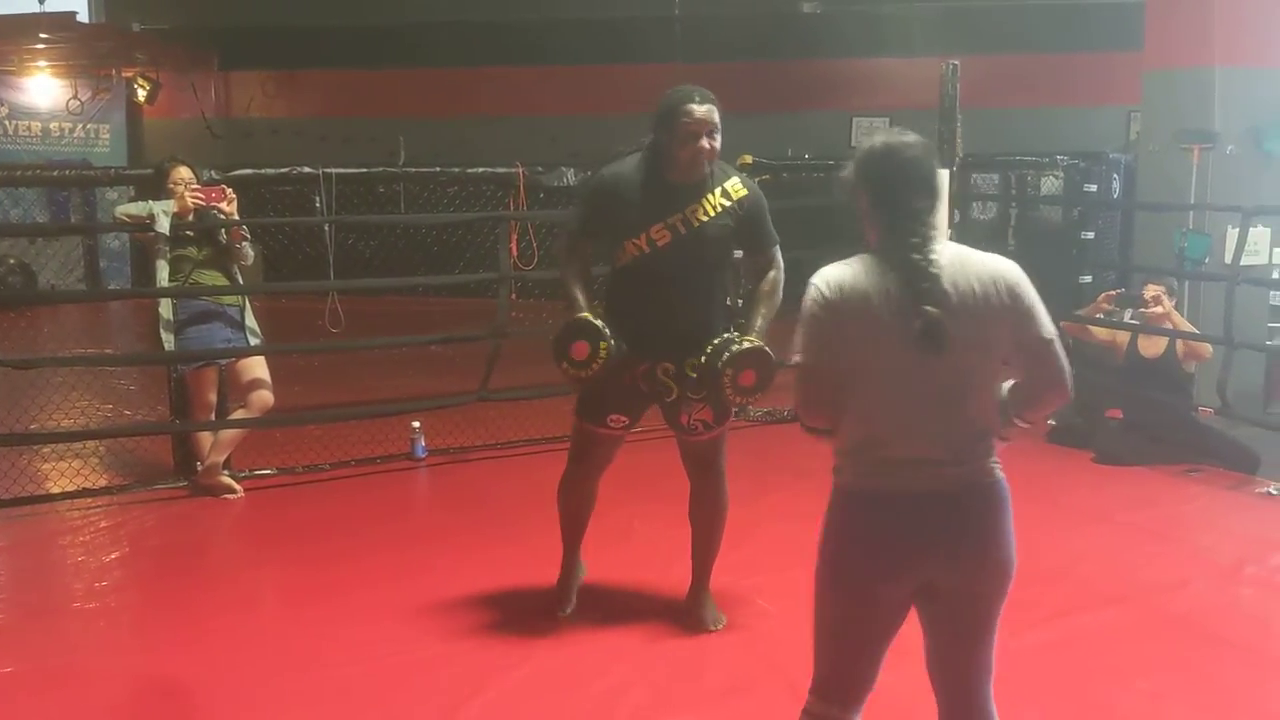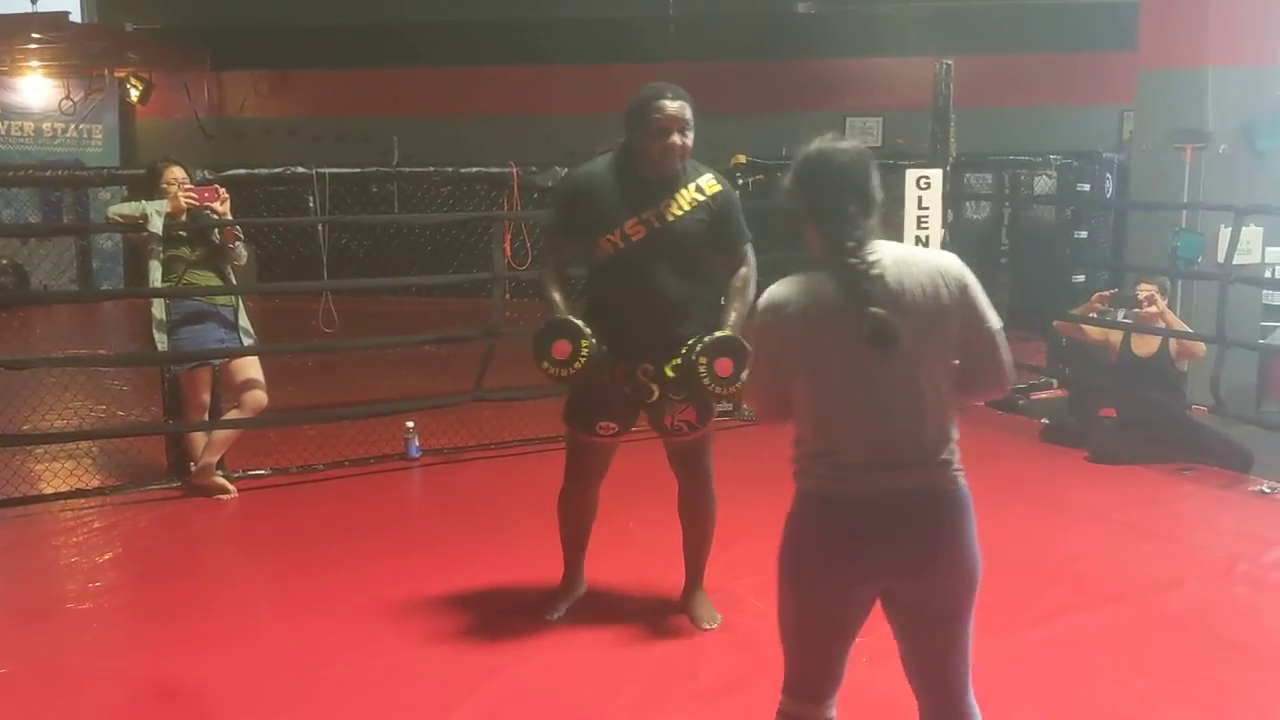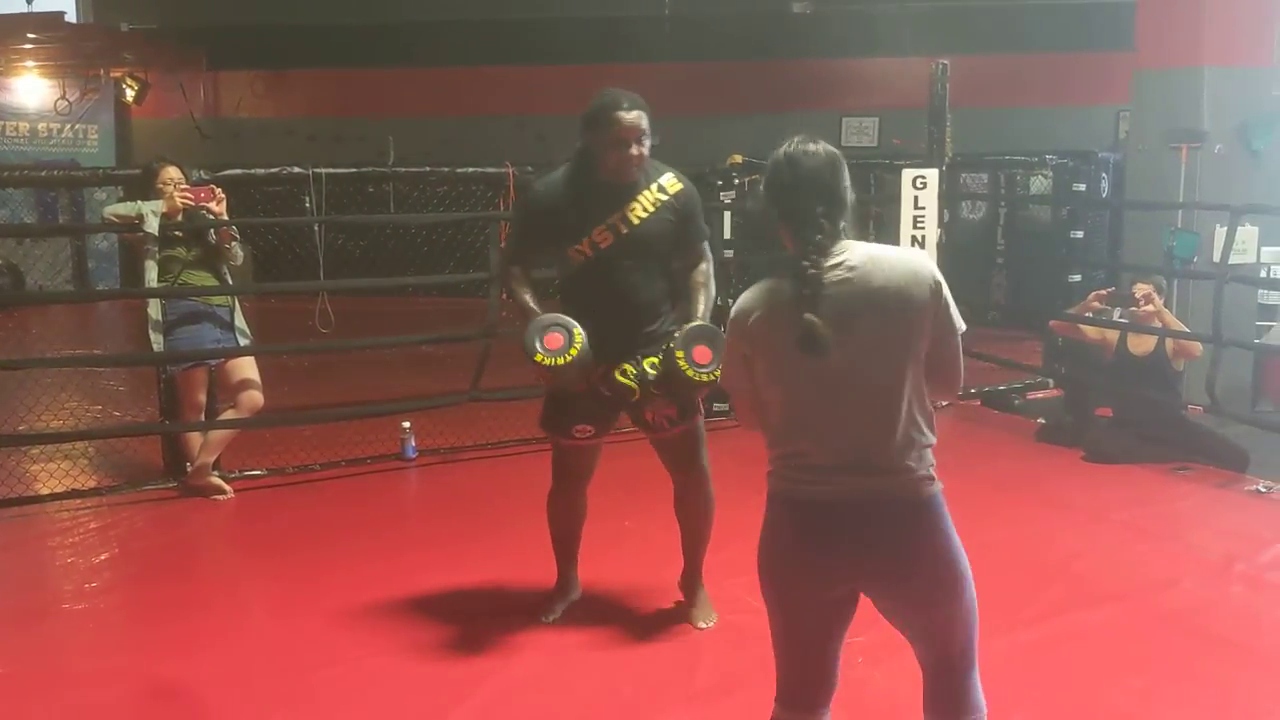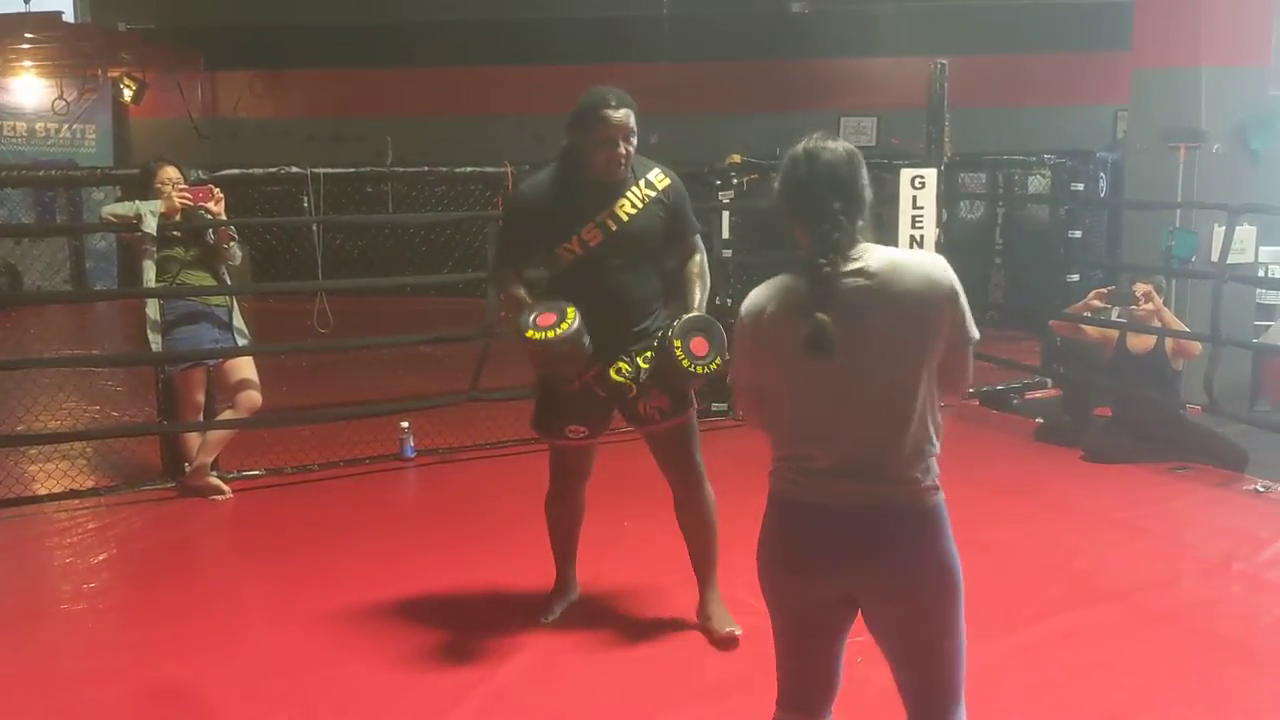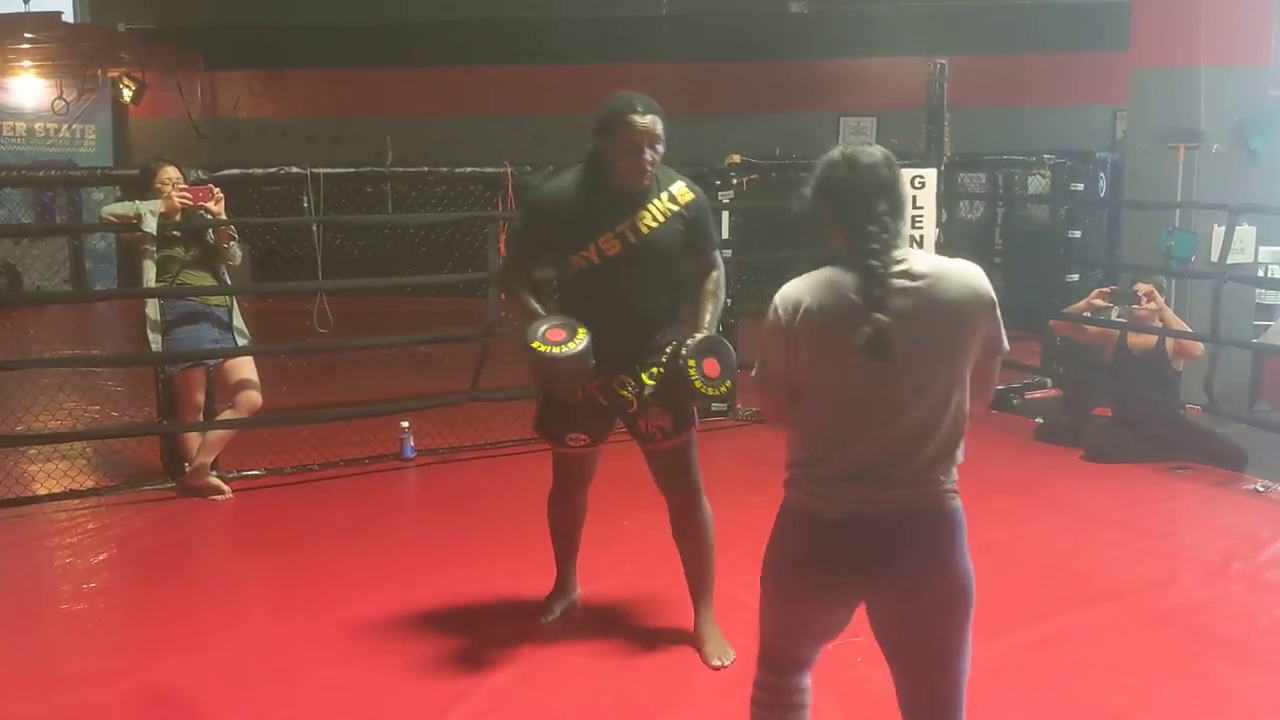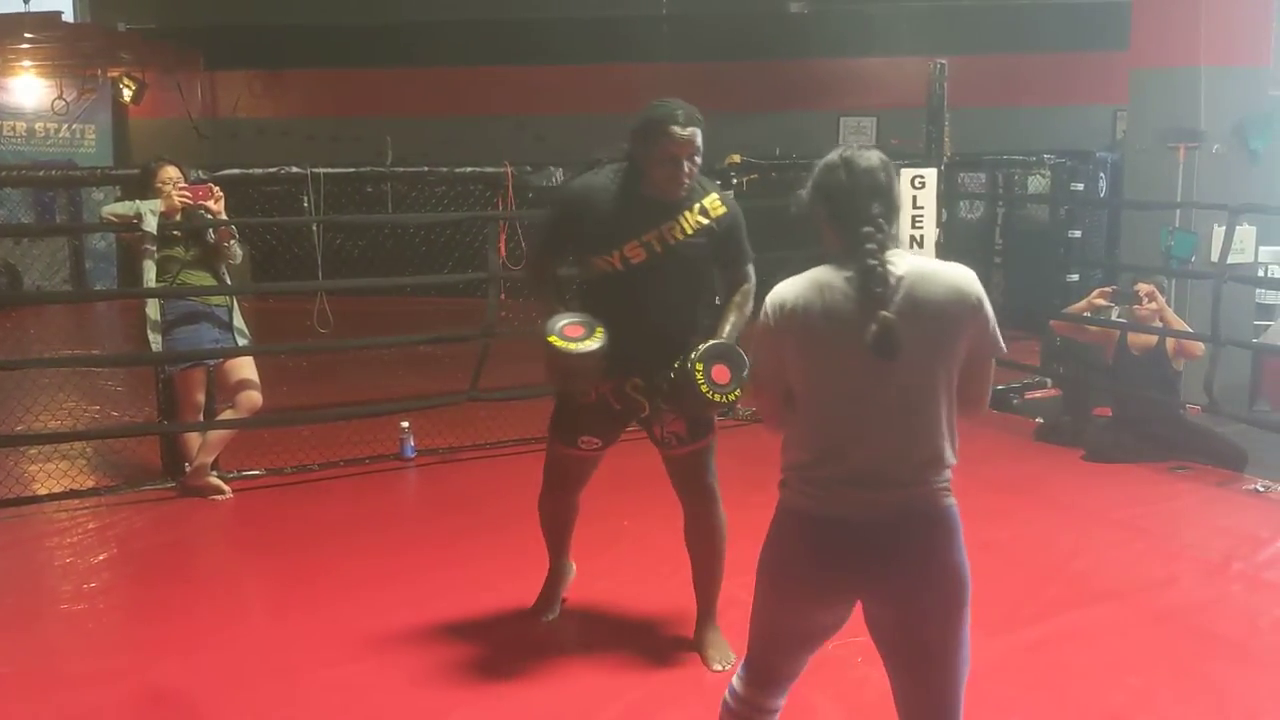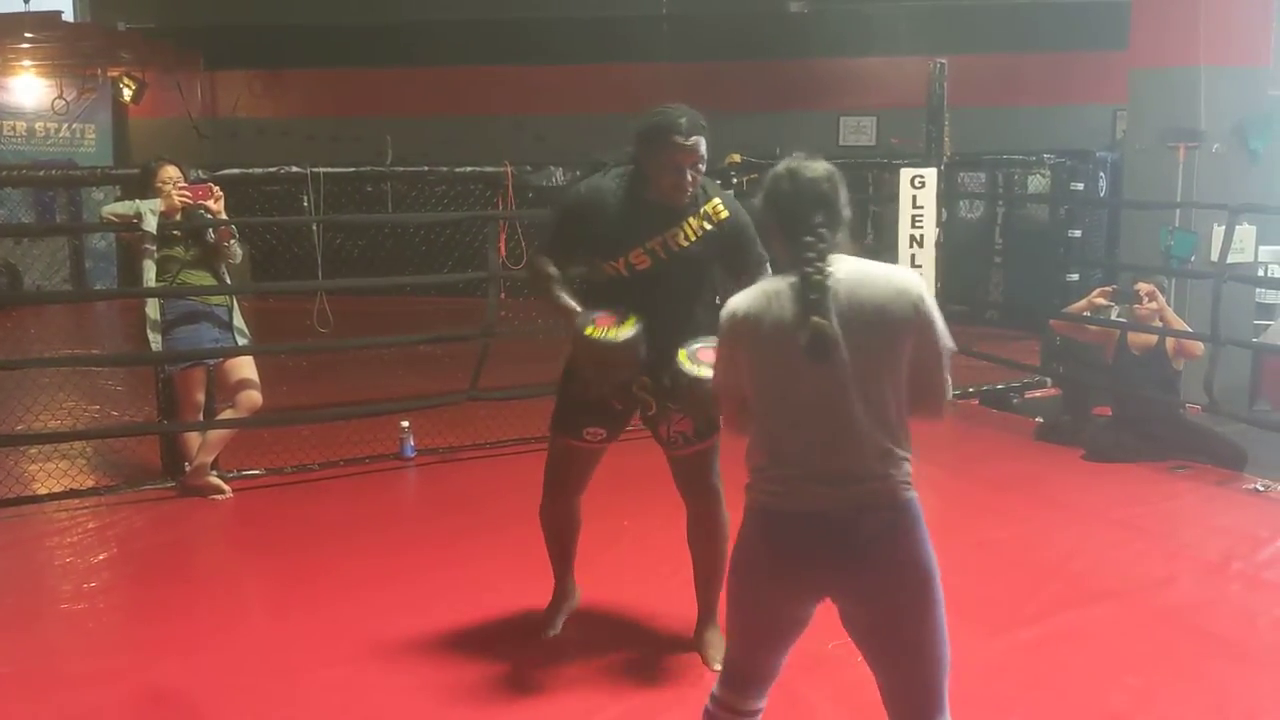
dt=0.2s
person 1, frame 1
left shoulder: (835, 288)
right shoulder: (999, 277)
left elbow: (815, 410)
right elbow: (1052, 387)
left hip: (871, 517)
right hip: (972, 514)
person 1, frame 2
left shoulder: (782, 304)
right shoulder: (945, 273)
left elbow: (769, 408)
right elbow: (993, 377)
left hip: (830, 522)
right hip: (934, 515)
person 1, frame 3
left shoulder: (752, 311)
right shoulder: (917, 273)
left elbow: (752, 415)
right elbow: (947, 382)
left hip: (802, 525)
right hip: (906, 517)
right knee: (953, 669)
person 1, frame 4
left shoulder: (762, 307)
right shoulder: (932, 277)
left elbow: (757, 412)
right elbow: (954, 385)
left hip: (800, 527)
right hip: (907, 525)
person 1, frame 5
left shoulder: (796, 302)
right shoulder: (970, 287)
left elbow: (777, 409)
right elbow: (978, 395)
left hip: (817, 532)
right hip: (924, 533)
left knee: (781, 666)
person 1, frame 6
left shoulder: (787, 302)
right shoulder: (960, 290)
left elbow: (773, 410)
right elbow: (974, 400)
left hip: (812, 531)
right hip: (920, 533)
left knee: (766, 672)
person 1, frame 7
left shoulder: (742, 312)
right shoulder: (905, 290)
left elbow: (736, 418)
right elbow: (933, 403)
left hip: (779, 530)
right hip: (882, 527)
person 2, frame 1
left shoulder: (740, 193)
right shoulder: (615, 184)
left elbow: (769, 268)
right elbow: (577, 250)
left wrist: (753, 335)
right wrist: (581, 310)
left hip: (699, 356)
right hip: (623, 350)
left knee: (708, 473)
right knee: (583, 464)
left ankle: (700, 590)
right ankle: (570, 567)
person 2, frame 2
left shoulder: (713, 191)
right shoulder: (589, 184)
left elbow: (741, 265)
right elbow: (557, 253)
left wrist: (727, 330)
right wrist: (559, 309)
left hip: (681, 356)
right hip: (606, 354)
left knee: (695, 473)
right knee: (582, 474)
left ankle: (694, 587)
right ankle: (572, 578)
person 2, frame 3
left shoulder: (674, 189)
right shoulder: (549, 196)
left elbow: (699, 261)
right elbow: (516, 264)
left wrist: (697, 324)
right wrist: (535, 315)
left hip: (660, 353)
right hip: (584, 358)
left knee: (692, 470)
right knee: (569, 476)
left ankle: (694, 582)
right ankle: (567, 581)
person 2, frame 4
left shoulder: (662, 184)
right shoulder: (536, 197)
left elbow: (692, 255)
right elbow: (506, 267)
left wrist: (694, 316)
right wrist: (531, 308)
left hip: (653, 351)
left knee: (687, 470)
right knee: (567, 476)
left ankle: (709, 594)
right ankle: (566, 582)
person 2, frame 5
left shoulder: (685, 198)
right shoulder: (557, 199)
left elbow: (710, 271)
right elbow: (516, 268)
left wrist: (704, 333)
right wrist: (540, 317)
left hip: (659, 365)
left knee: (685, 488)
right knee: (570, 481)
left ankle: (705, 616)
right ankle: (566, 583)
person 2, frame 6
left shoulder: (718, 208)
right shoulder: (588, 196)
left elbow: (741, 282)
right elbow: (543, 261)
left wrist: (721, 342)
right wrist: (564, 312)
left hip: (676, 372)
right hip: (598, 366)
left knee: (701, 493)
right knee: (560, 482)
left ankle: (708, 623)
right ankle: (558, 571)
person 2, frame 7
left shoulder: (723, 213)
right shoulder: (594, 200)
left elbow: (759, 283)
right elbow: (546, 262)
right wrist: (574, 310)
left hip: (683, 370)
right hip: (603, 363)
left knee: (703, 492)
right knee: (560, 487)
left ankle: (708, 622)
right ankle: (564, 589)
person 3, frame 1
left shoulder: (212, 222)
right shoulder: (162, 227)
left elbow: (245, 258)
right elbow: (120, 213)
left wrist: (232, 218)
right wrist: (173, 208)
left hip: (235, 316)
right hip: (195, 317)
left knee: (261, 398)
right knee: (204, 405)
left ankle: (211, 468)
right ankle: (211, 471)
person 3, frame 2
left shoulder: (205, 222)
right shoulder: (155, 228)
left elbow: (238, 258)
right elbow: (113, 213)
left wrist: (226, 218)
right wrist: (166, 208)
left hip: (228, 316)
right hip: (189, 317)
left knee: (255, 398)
right knee: (198, 405)
left ankle: (204, 468)
right ankle: (205, 472)
person 3, frame 3
left shoulder: (201, 222)
right shoulder: (151, 227)
left elbow: (235, 258)
right elbow: (109, 213)
left wrist: (222, 218)
right wrist: (161, 208)
left hip: (224, 316)
right hip: (185, 317)
left knee: (251, 398)
right knee: (194, 405)
left ankle: (200, 468)
right ankle: (200, 472)
person 3, frame 4
left shoulder: (199, 222)
right shoulder: (149, 227)
left elbow: (233, 258)
right elbow: (107, 213)
left wrist: (220, 218)
right wrist: (160, 208)
left hip: (223, 316)
right hip: (183, 317)
left knee: (250, 399)
right knee: (192, 405)
left ankle: (199, 469)
right ankle: (199, 472)
person 3, frame 5
left shoulder: (199, 222)
right shoulder: (149, 227)
left elbow: (233, 257)
right elbow: (107, 212)
left wrist: (220, 218)
right wrist: (160, 208)
left hip: (223, 316)
right hip: (183, 317)
left knee: (250, 398)
right knee: (192, 405)
left ankle: (198, 469)
right ankle: (199, 472)
person 3, frame 6
right shoulder: (149, 227)
left elbow: (233, 257)
right elbow: (107, 212)
left wrist: (220, 217)
right wrist: (160, 207)
left hip: (223, 316)
right hip: (183, 317)
left knee: (250, 398)
right knee: (192, 405)
left ankle: (198, 469)
right ankle: (199, 472)
person 3, frame 7
left shoulder: (199, 222)
right shoulder: (149, 226)
left elbow: (233, 256)
right elbow: (107, 212)
left wrist: (220, 216)
right wrist: (159, 207)
left hip: (223, 316)
right hip: (183, 317)
left knee: (250, 398)
right knee: (192, 405)
left ankle: (198, 468)
right ankle: (199, 471)
person 4, frame 1
left shoulder: (1181, 340)
right shoulder: (1123, 335)
left elbow: (1205, 353)
right elbow: (1069, 327)
left wrist: (1170, 313)
right wrist: (1096, 308)
left hip: (1182, 428)
right hip: (1135, 428)
left knee: (1247, 460)
right knee: (1104, 444)
right ankle: (1190, 458)
person 4, frame 2
left shoulder: (1174, 339)
right shoulder: (1116, 334)
left elbow: (1199, 352)
right elbow: (1062, 326)
left wrist: (1164, 312)
right wrist: (1090, 307)
left hip: (1175, 427)
right hip: (1130, 427)
left knee: (1240, 458)
right knee: (1098, 443)
right ankle: (1182, 457)
person 4, frame 3
left shoulder: (1170, 339)
right shoulder: (1112, 334)
left elbow: (1195, 351)
right elbow: (1058, 325)
left wrist: (1161, 311)
right wrist: (1086, 306)
left hip: (1171, 426)
right hip: (1126, 426)
left knee: (1236, 457)
right knee: (1094, 442)
right ankle: (1178, 456)
person 4, frame 4
left shoulder: (1169, 338)
right shoulder: (1112, 333)
left elbow: (1194, 350)
right elbow: (1057, 325)
left wrist: (1160, 310)
right wrist: (1086, 305)
left hip: (1170, 425)
right hip: (1125, 426)
left knee: (1235, 457)
right knee: (1093, 442)
right ankle: (1176, 456)
person 4, frame 5
left shoulder: (1171, 338)
right shoulder: (1113, 333)
left elbow: (1196, 351)
right elbow: (1057, 324)
left wrist: (1162, 309)
right wrist: (1087, 304)
left hip: (1170, 425)
right hip: (1125, 426)
left knee: (1234, 457)
right knee: (1093, 440)
right ankle: (1176, 455)
person 4, frame 6
left shoulder: (1171, 339)
right shoulder: (1113, 333)
left elbow: (1197, 351)
right elbow: (1058, 324)
left wrist: (1164, 309)
right wrist: (1089, 303)
left hip: (1170, 425)
right hip: (1125, 425)
left knee: (1234, 456)
right knee: (1093, 439)
right ankle: (1177, 456)
person 4, frame 7
left shoulder: (1171, 338)
right shoulder: (1113, 332)
left elbow: (1197, 351)
right elbow: (1057, 324)
left wrist: (1164, 309)
right wrist: (1089, 302)
left hip: (1170, 425)
right hip: (1125, 425)
left knee: (1234, 456)
right knee: (1092, 439)
right ankle: (1173, 455)
